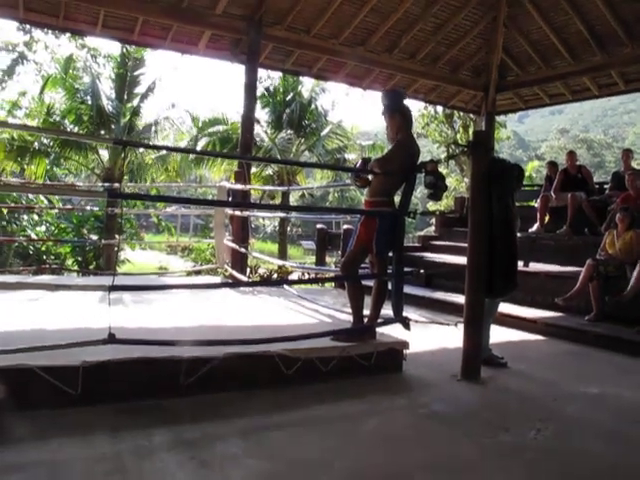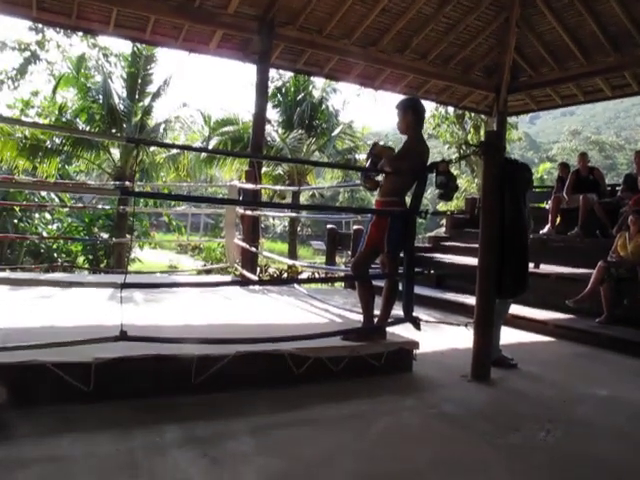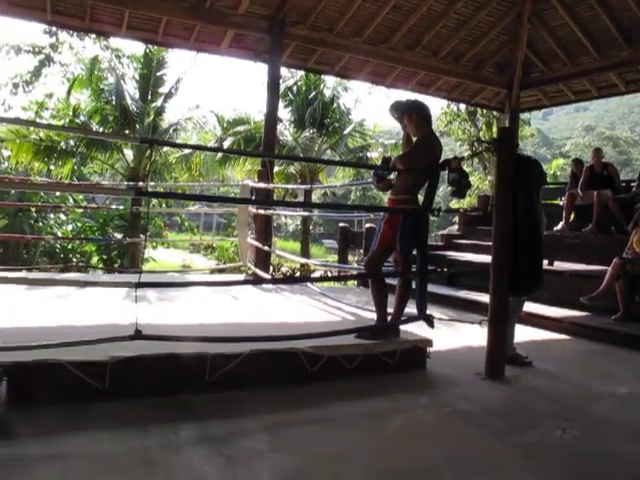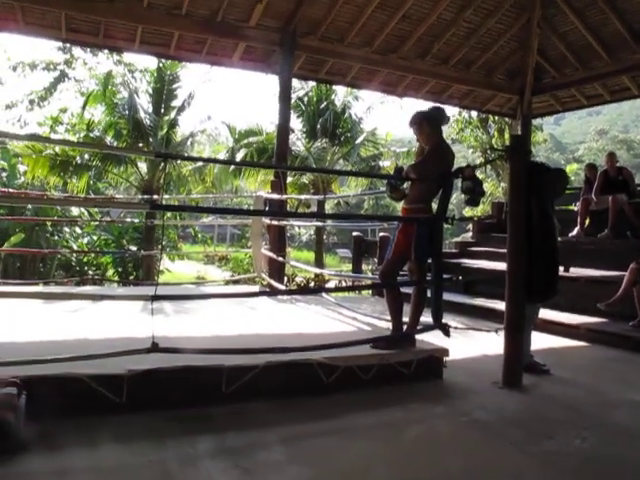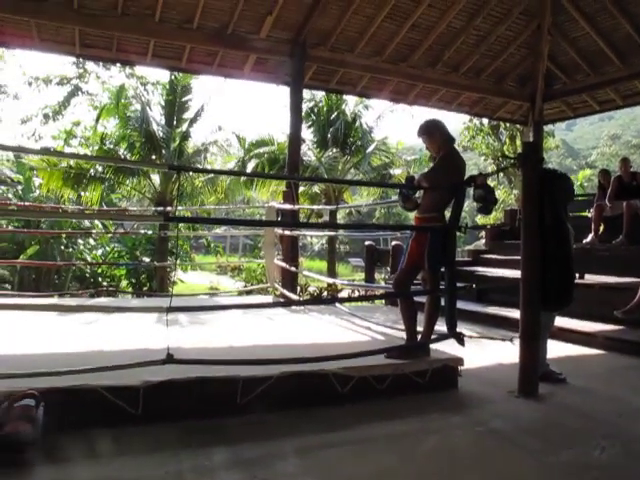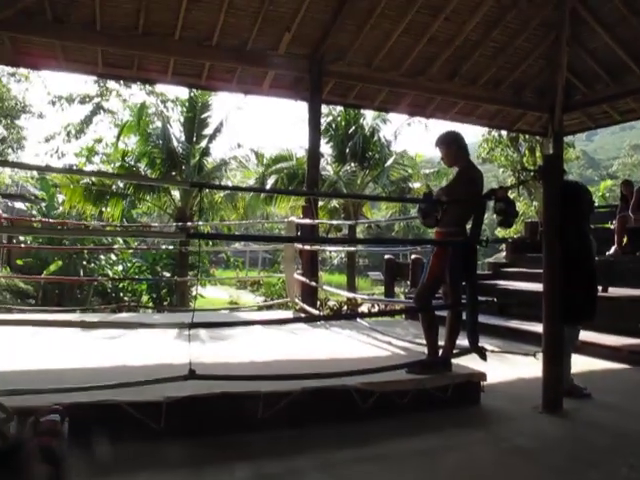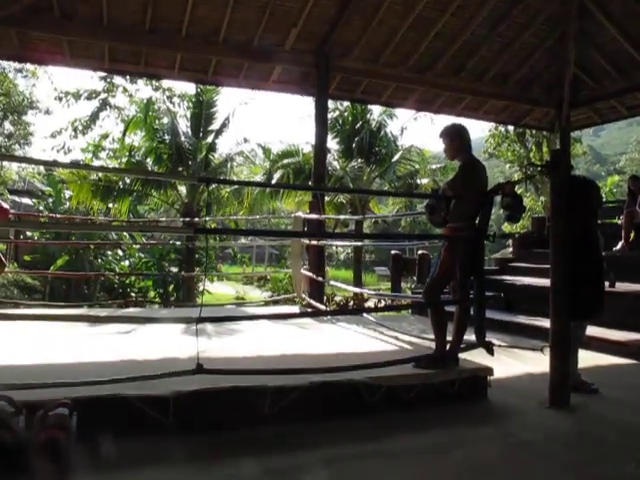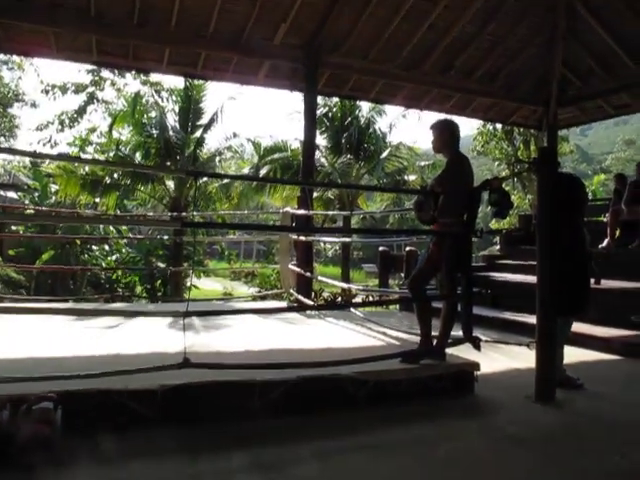
dt=0.5s
person 1, frame 1
left shoulder: (404, 143)
right shoulder: (407, 143)
left elbow: (381, 165)
left wrist: (369, 164)
left hip: (378, 212)
right hip: (384, 212)
left knee: (349, 267)
right knee: (379, 270)
left ankle: (359, 326)
right ankle: (369, 326)
person 1, frame 2
left shoulder: (414, 142)
right shoulder: (417, 144)
left elbow: (392, 163)
left wrist: (382, 161)
right wrist: (385, 154)
left hip: (389, 212)
right hip: (395, 211)
left knee: (359, 266)
right knee: (390, 270)
left ankle: (369, 326)
right ankle: (379, 326)
person 1, frame 3
left shoulder: (426, 140)
right shoulder: (428, 142)
left elbow: (402, 161)
left wrist: (392, 162)
left hip: (402, 209)
right hip: (409, 209)
left knee: (372, 264)
right knee: (403, 268)
left ankle: (383, 324)
right ankle: (393, 324)
person 1, frame 4
left shoulder: (437, 149)
right shoulder: (443, 151)
left elbow: (415, 171)
left wrist: (405, 171)
left hip: (416, 219)
right hip: (423, 218)
left knee: (387, 274)
right knee: (418, 277)
left ankle: (398, 334)
right ankle: (409, 334)
person 1, frame 5
left shoulder: (448, 157)
right shoulder: (455, 160)
left elbow: (427, 180)
left wrist: (417, 180)
left hip: (429, 227)
right hip: (436, 227)
left knee: (401, 283)
right knee: (432, 285)
left ankle: (412, 343)
right ankle: (423, 343)
person 1, frame 6
left shoulder: (465, 173)
right shoulder: (473, 173)
left elbow: (443, 195)
left wrist: (436, 195)
left hip: (449, 242)
right hip: (457, 241)
left knee: (422, 297)
right knee: (452, 299)
left ankle: (433, 358)
right ankle: (445, 358)
person 1, frame 7
left shoulder: (468, 167)
right shoulder: (477, 167)
left elbow: (448, 190)
left wrist: (442, 192)
left hip: (458, 237)
right hip: (467, 237)
left knee: (432, 291)
right knee: (461, 294)
left ankle: (440, 353)
right ankle: (452, 352)
person 1, frame 8
left shoulder: (455, 162)
right shoulder: (462, 163)
left elbow: (437, 186)
left wrist: (431, 189)
left hip: (448, 233)
right hip: (455, 233)
left knee: (416, 282)
right knee: (449, 290)
left ankle: (426, 343)
right ankle: (439, 347)
person 2, frame 1
left shoulder: (502, 200)
right shoulder: (501, 200)
right elbow: (502, 229)
left hip: (497, 256)
right hip: (498, 256)
left knee: (491, 300)
right knee: (492, 299)
left ankle: (483, 348)
right ankle: (482, 350)
person 2, frame 2
left shoulder: (514, 199)
right shoulder: (512, 199)
right elbow: (517, 228)
left hip: (509, 254)
right hip: (508, 255)
left knee: (503, 298)
right knee: (503, 298)
left ankle: (493, 350)
right ankle: (493, 351)
person 2, frame 3
left shoulder: (526, 197)
right shoulder: (524, 197)
right elbow: (530, 226)
left hip: (522, 251)
right hip: (522, 252)
left knee: (516, 297)
right knee: (517, 296)
left ankle: (507, 348)
right ankle: (507, 350)
person 2, frame 4
left shoulder: (537, 204)
right shoulder: (538, 205)
right elbow: (541, 233)
left hip: (535, 259)
right hip: (537, 260)
left knee: (529, 307)
right knee: (530, 307)
left ankle: (524, 355)
right ankle: (524, 358)
person 2, frame 5
left shoulder: (552, 214)
right shoulder: (552, 215)
right elbow: (556, 245)
left hip: (549, 269)
right hip: (551, 270)
left knee: (544, 318)
right knee: (545, 317)
left ankle: (540, 365)
right ankle: (540, 367)
person 2, frame 6
left shoulder: (567, 213)
right shoulder: (573, 213)
left hip: (570, 276)
right hip: (573, 278)
left knee: (568, 329)
right knee: (569, 329)
left ankle: (564, 378)
right ankle: (564, 381)
person 2, frame 7
left shoulder: (568, 190)
right shoulder: (582, 189)
left hip: (577, 261)
right hip: (582, 262)
left knee: (575, 317)
right knee: (578, 317)
left ankle: (570, 372)
right ankle: (571, 375)
person 2, frame 8
left shoulder: (552, 186)
right shoulder: (569, 183)
left hip: (561, 255)
right hip: (569, 255)
left knee: (561, 311)
right knee: (564, 312)
left ankle: (555, 368)
right ankle: (556, 370)
